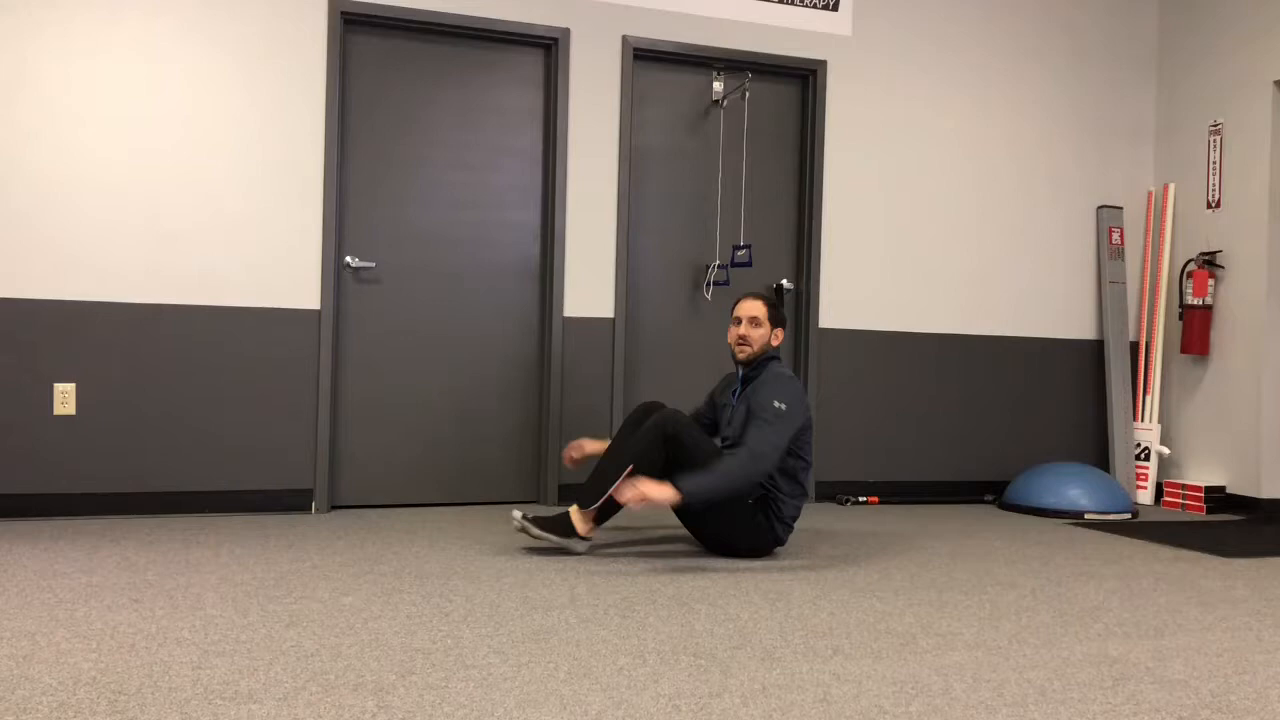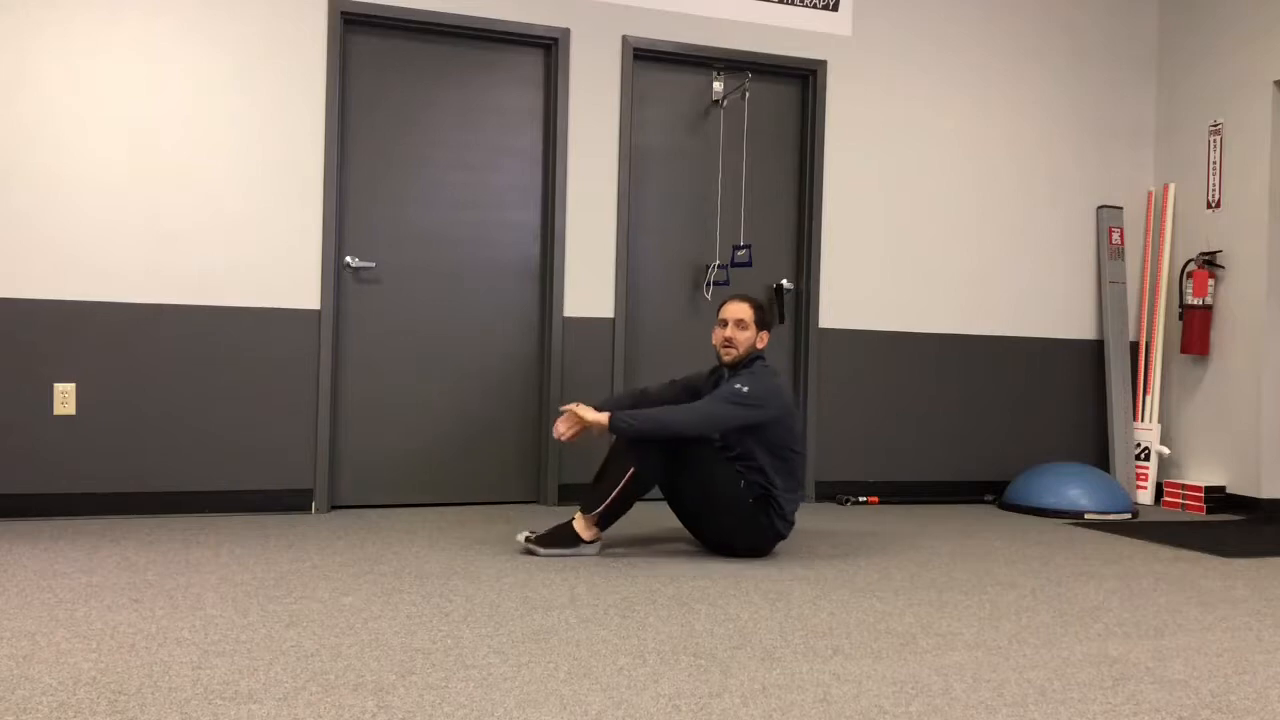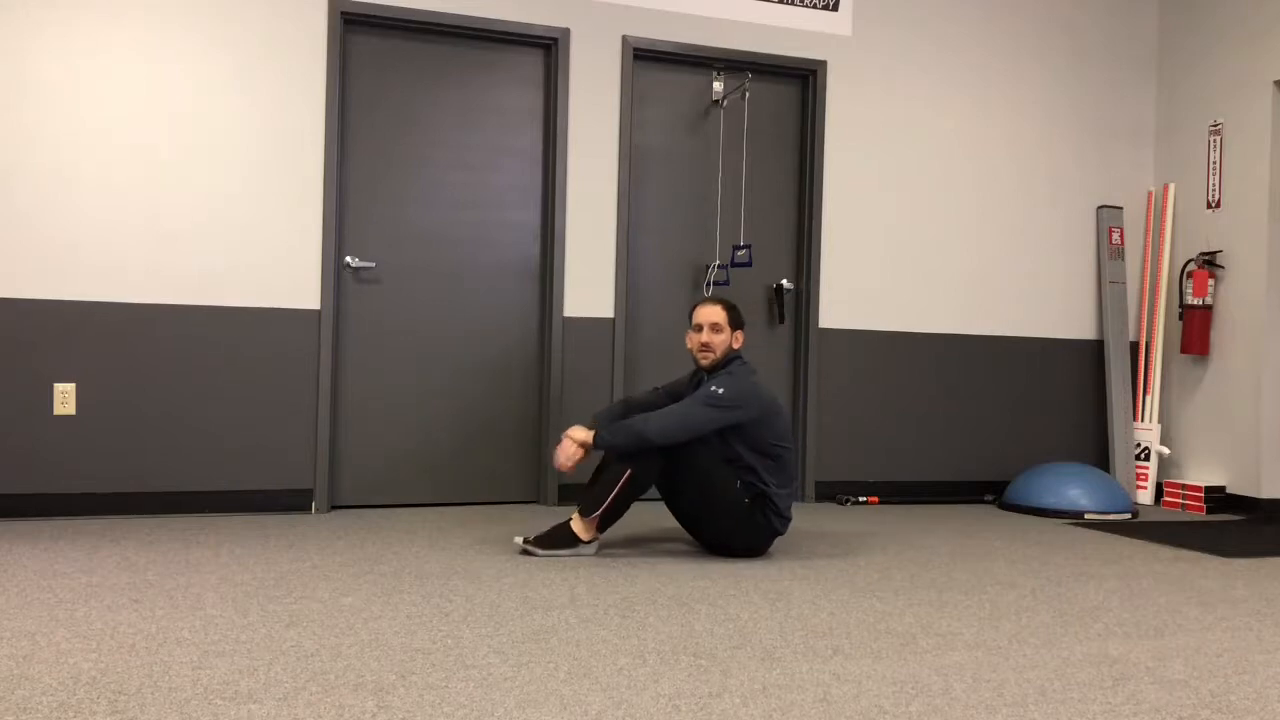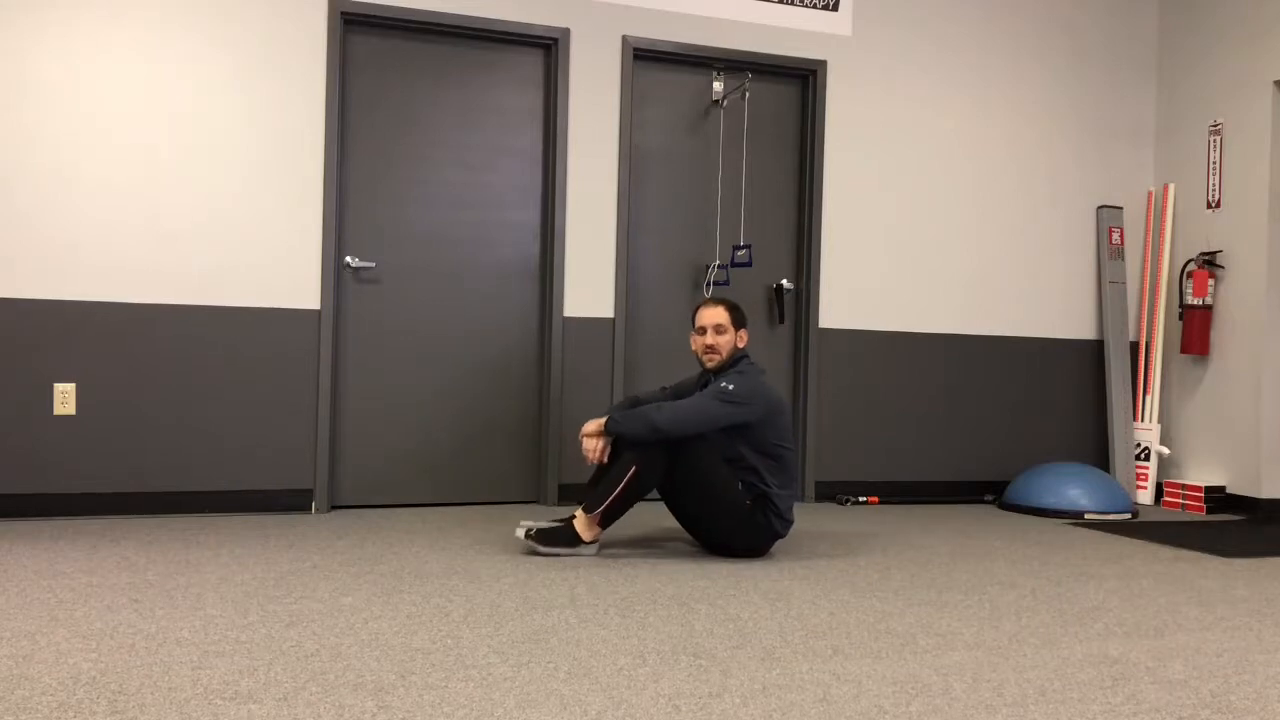
dt=0.3s
person 1, frame 1
left shoulder: (781, 389)
right shoulder: (734, 383)
left elbow: (753, 461)
right elbow: (687, 429)
left wrist: (676, 492)
right wrist: (609, 447)
left hip: (759, 525)
right hip: (729, 510)
left knee: (668, 429)
right knee: (651, 412)
left ankle: (580, 523)
right ankle: (586, 514)
person 1, frame 2
left shoulder: (762, 388)
right shoulder: (718, 379)
left elbow: (689, 420)
right elbow: (652, 397)
left wrist: (607, 420)
right wrist: (594, 413)
left hip: (757, 523)
right hip: (723, 513)
left knee: (663, 434)
right knee: (651, 426)
left ankle: (586, 530)
right ankle: (590, 519)
person 1, frame 3
left shoulder: (738, 387)
right shoulder: (701, 380)
left elbow: (664, 427)
right elbow: (631, 407)
left wrist: (594, 437)
right wrist: (586, 432)
left hip: (754, 523)
right hip: (720, 512)
left knee: (657, 436)
right knee: (636, 424)
left ankle: (583, 530)
right ankle: (586, 519)
person 1, frame 4
left shoulder: (746, 387)
right shoulder: (708, 381)
left elbow: (671, 418)
right elbow: (640, 404)
left wrist: (605, 424)
right wrist: (604, 430)
left hip: (754, 524)
right hip: (724, 513)
left knee: (662, 434)
right knee: (641, 427)
left ankle: (585, 530)
right ankle: (583, 519)
